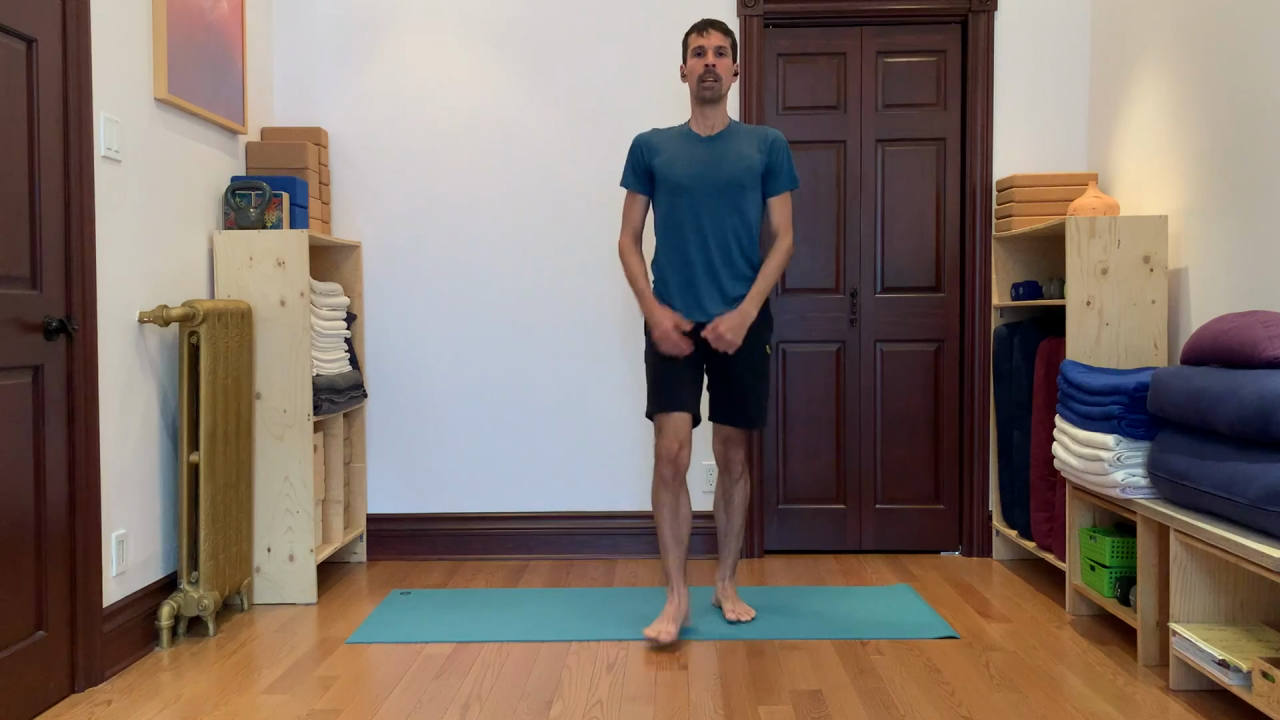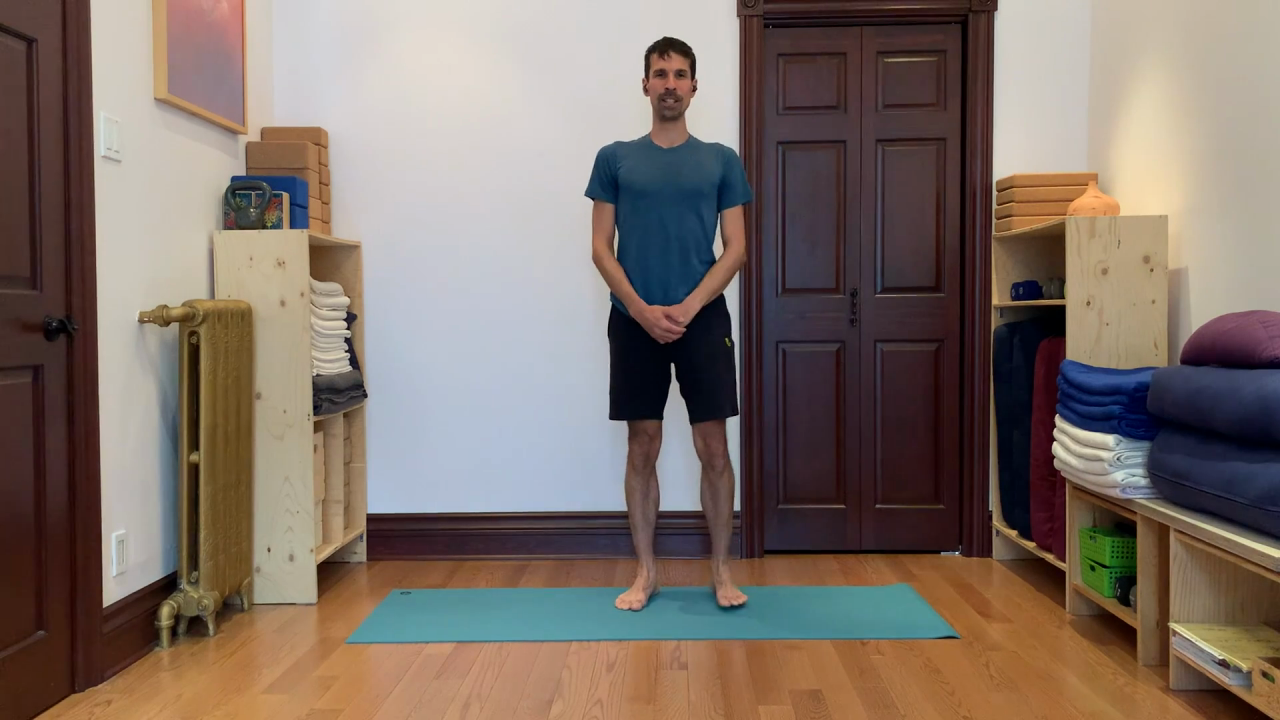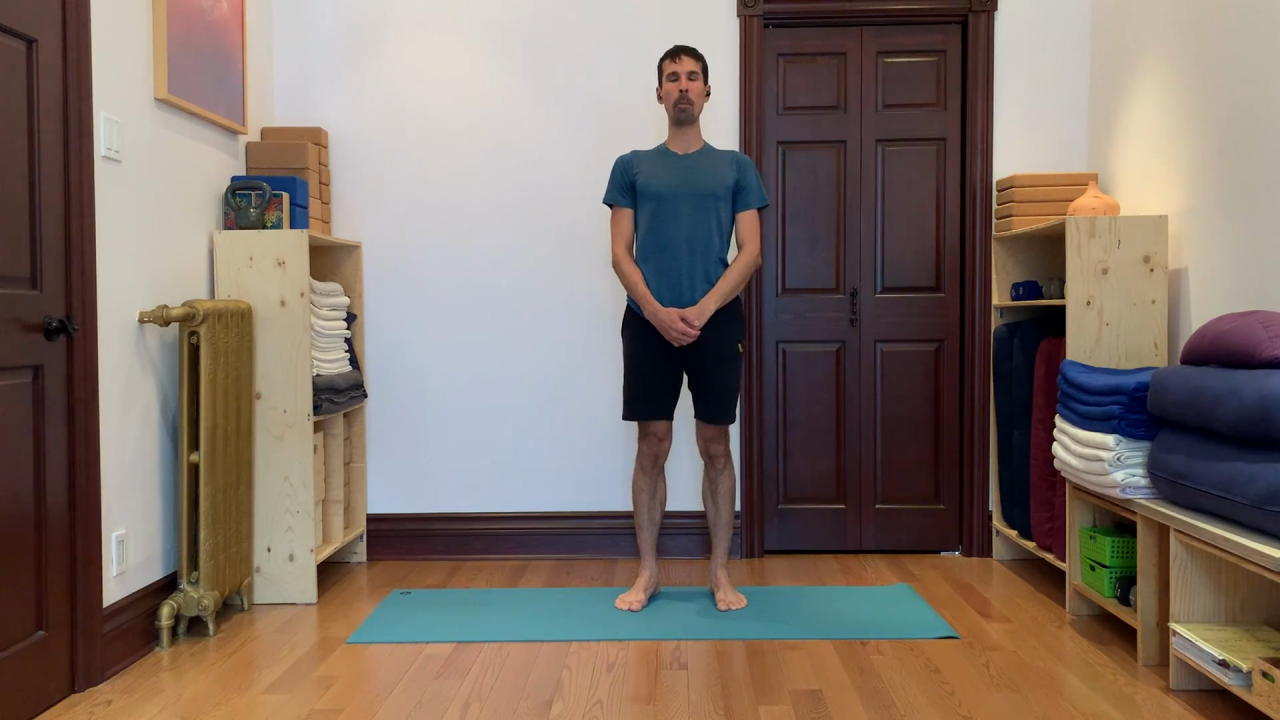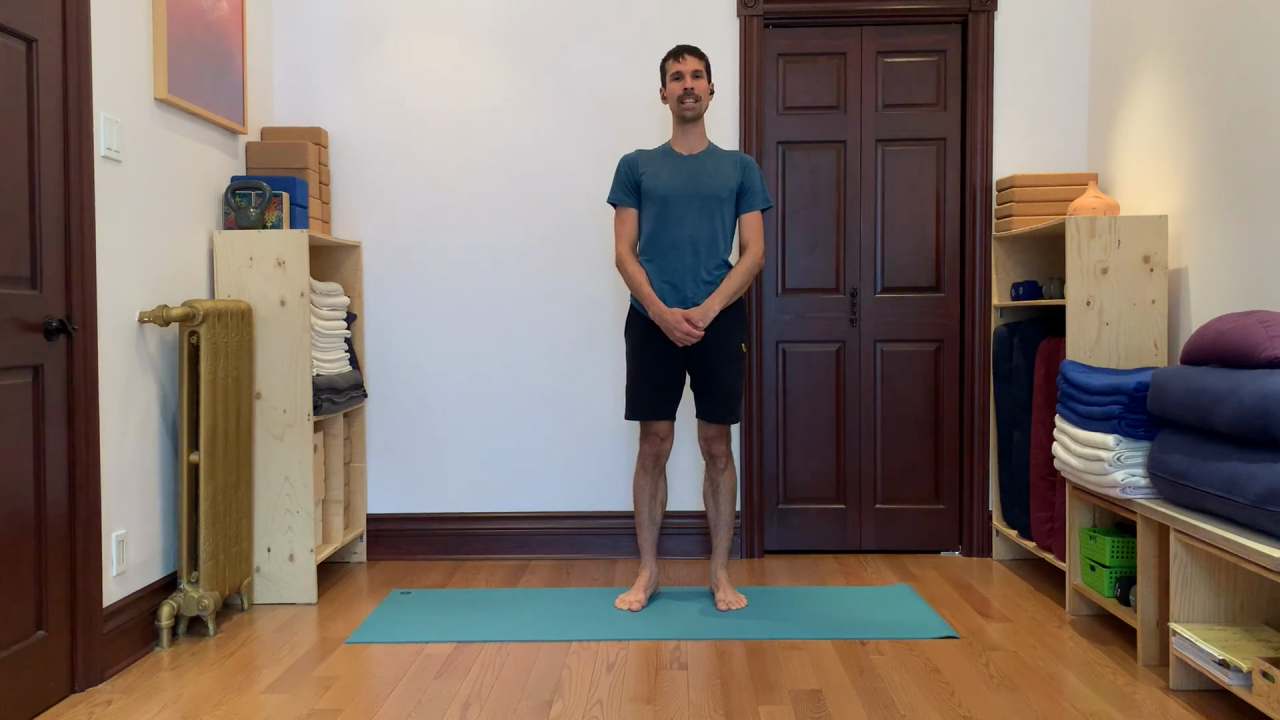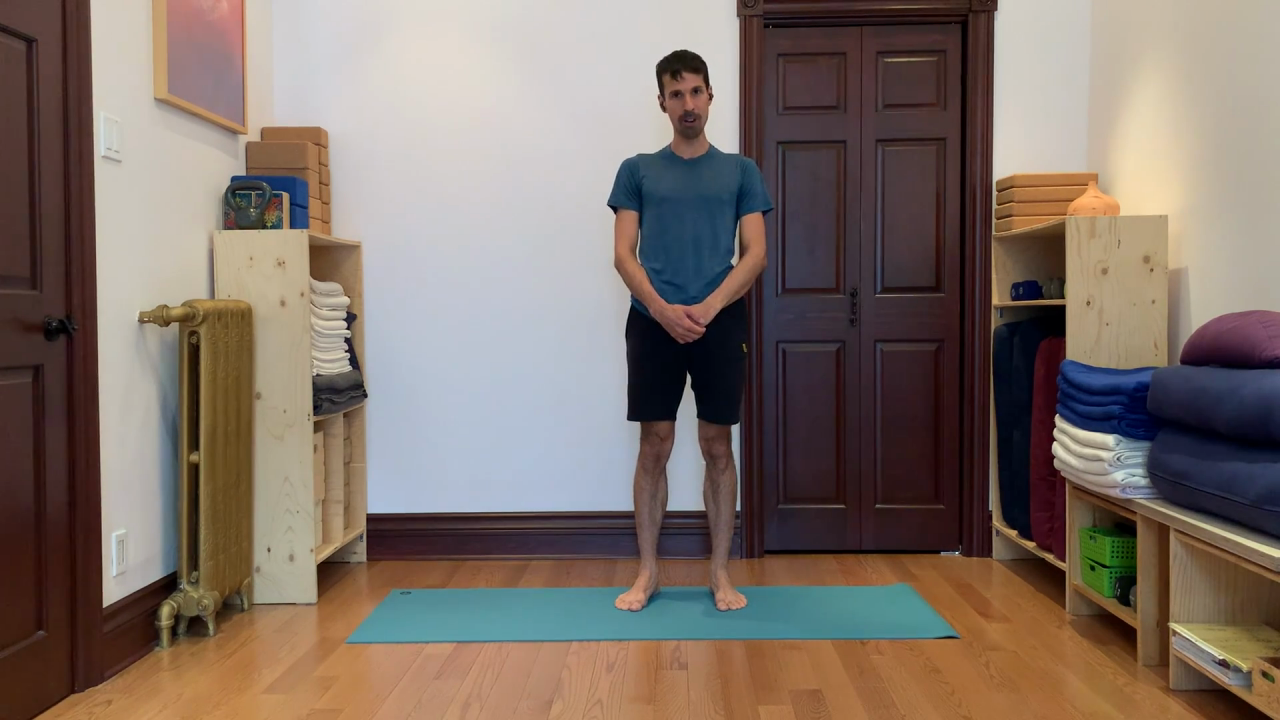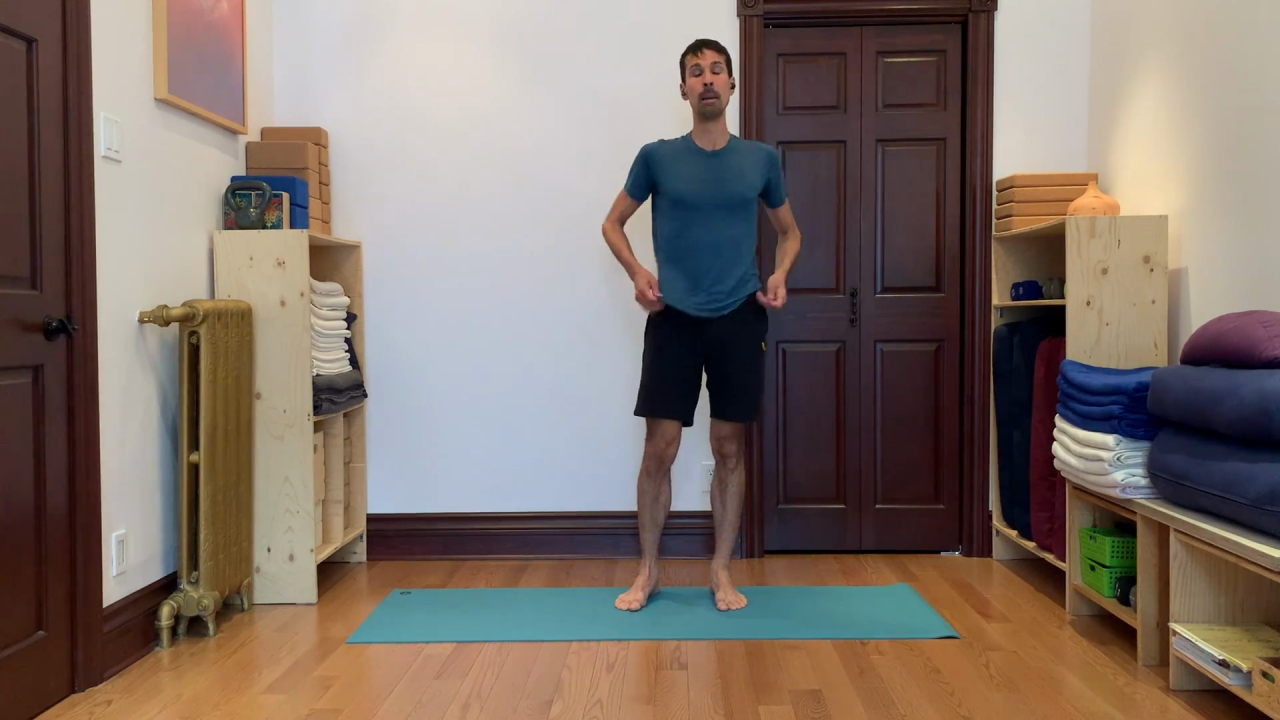
dt=0.7s
person 1, frame 1
left shoulder: (767, 145)
right shoulder: (651, 146)
left elbow: (783, 238)
right elbow: (629, 238)
left wrist: (743, 313)
right wrist: (651, 310)
left hip: (741, 323)
right hip: (672, 323)
left knee: (734, 456)
right knee: (671, 451)
left ankle: (725, 581)
right ankle: (676, 598)
person 1, frame 2
left shoulder: (722, 161)
right shoulder: (615, 158)
left elbow: (735, 250)
right elbow: (602, 248)
left wrist: (688, 308)
right wrist: (641, 310)
left hip: (704, 319)
right hip: (635, 321)
left knee: (713, 447)
right knee: (642, 448)
left ankle: (721, 569)
right ankle: (646, 571)
person 1, frame 3
left shoulder: (735, 167)
right shoulder: (631, 166)
left elbow: (750, 253)
right elbow: (621, 254)
left wrist: (702, 310)
right wrist: (657, 312)
left hip: (716, 322)
right hip: (648, 322)
left knee: (715, 448)
right knee: (652, 447)
left ankle: (720, 571)
right ankle: (647, 571)
person 1, frame 4
left shoulder: (739, 167)
right shoulder: (636, 166)
left elbow: (753, 253)
right elbow: (624, 253)
left wrist: (706, 311)
right wrist: (661, 312)
left hip: (719, 322)
right hip: (652, 322)
left knee: (717, 447)
right knee: (653, 446)
left ankle: (720, 571)
right ankle: (648, 570)
person 1, frame 5
left shoulder: (740, 170)
right shoulder: (637, 170)
left elbow: (755, 254)
right elbow: (624, 255)
left wrist: (707, 308)
right wrist: (663, 310)
left hip: (720, 322)
right hip: (653, 322)
left knee: (717, 447)
right knee: (654, 446)
left ankle: (720, 571)
right ankle: (648, 570)
person 1, frame 6
left shoulder: (762, 159)
right shoulder: (656, 157)
left elbow: (789, 232)
right elbow: (613, 223)
left wrist: (780, 276)
right wrist: (637, 273)
left hip: (739, 318)
right hip: (673, 319)
left knee: (729, 447)
right knee: (660, 448)
left ankle: (721, 570)
right ankle: (648, 568)
